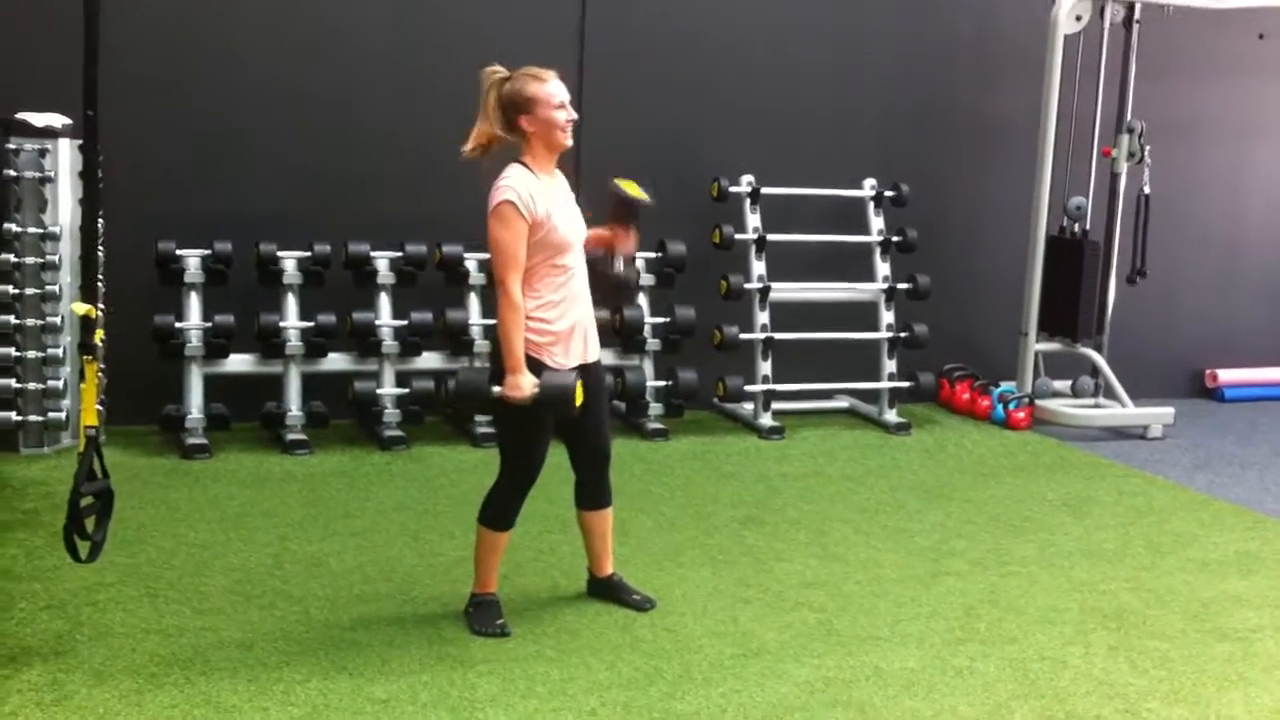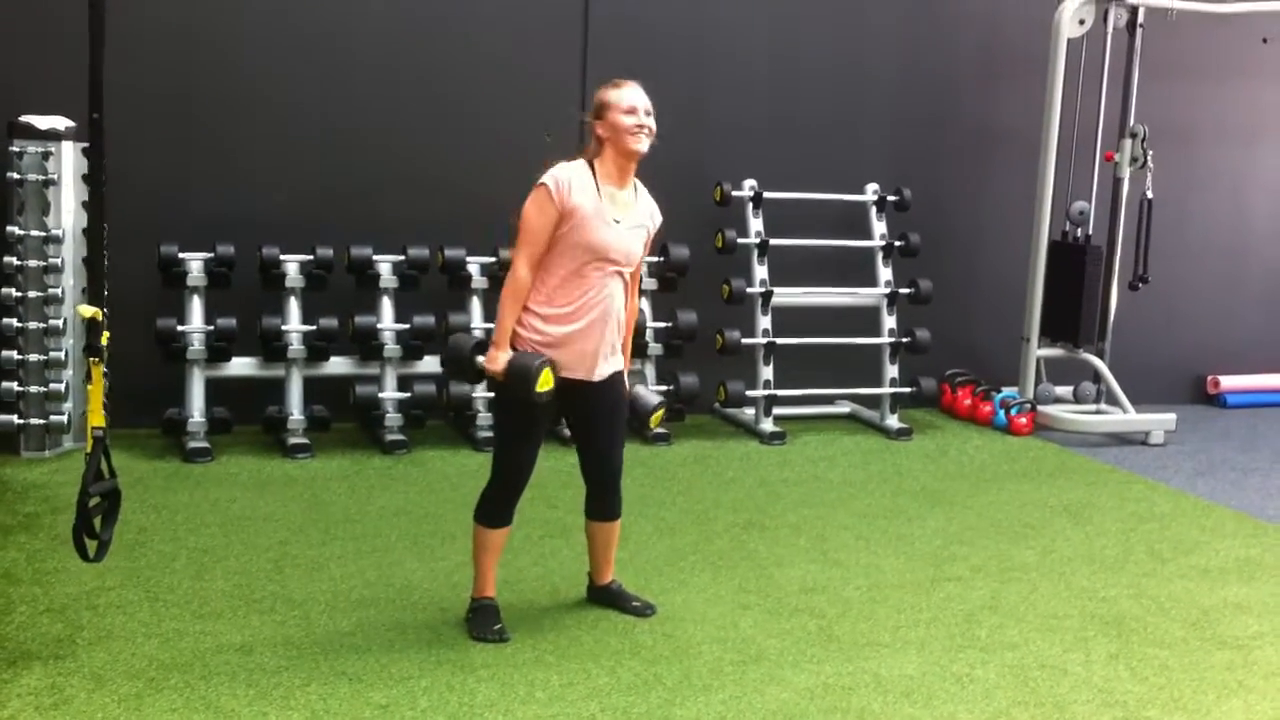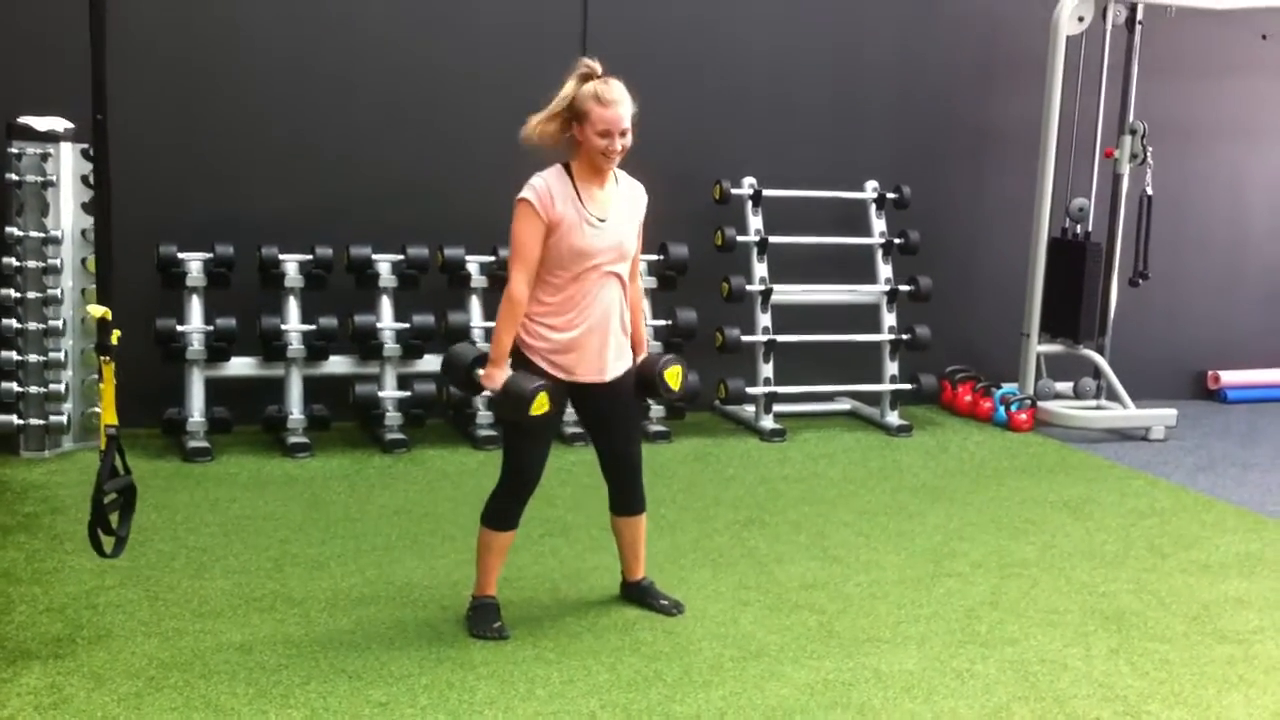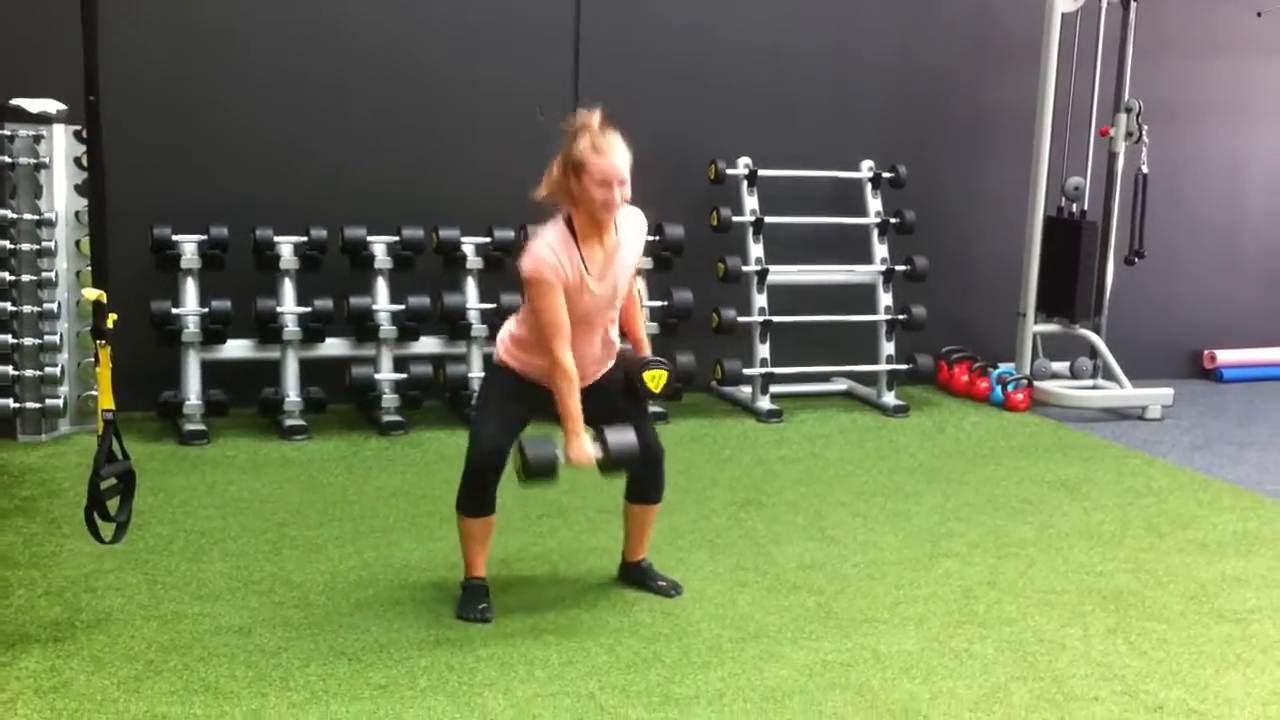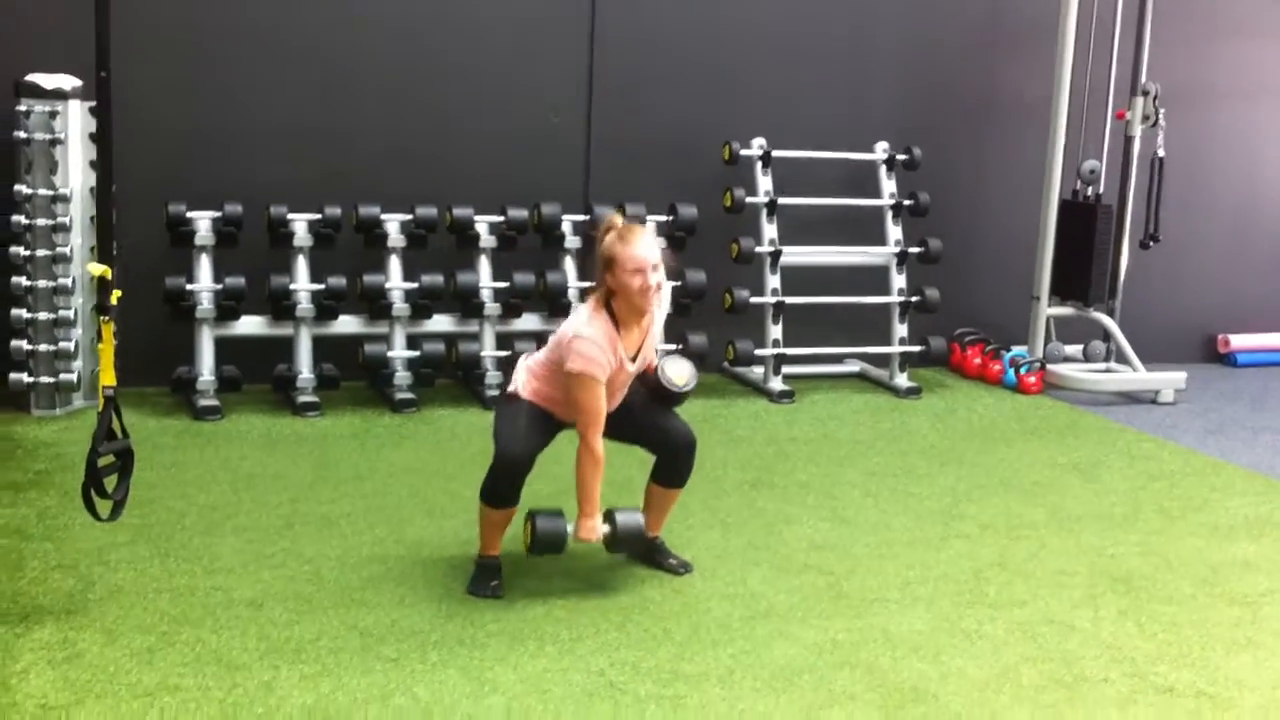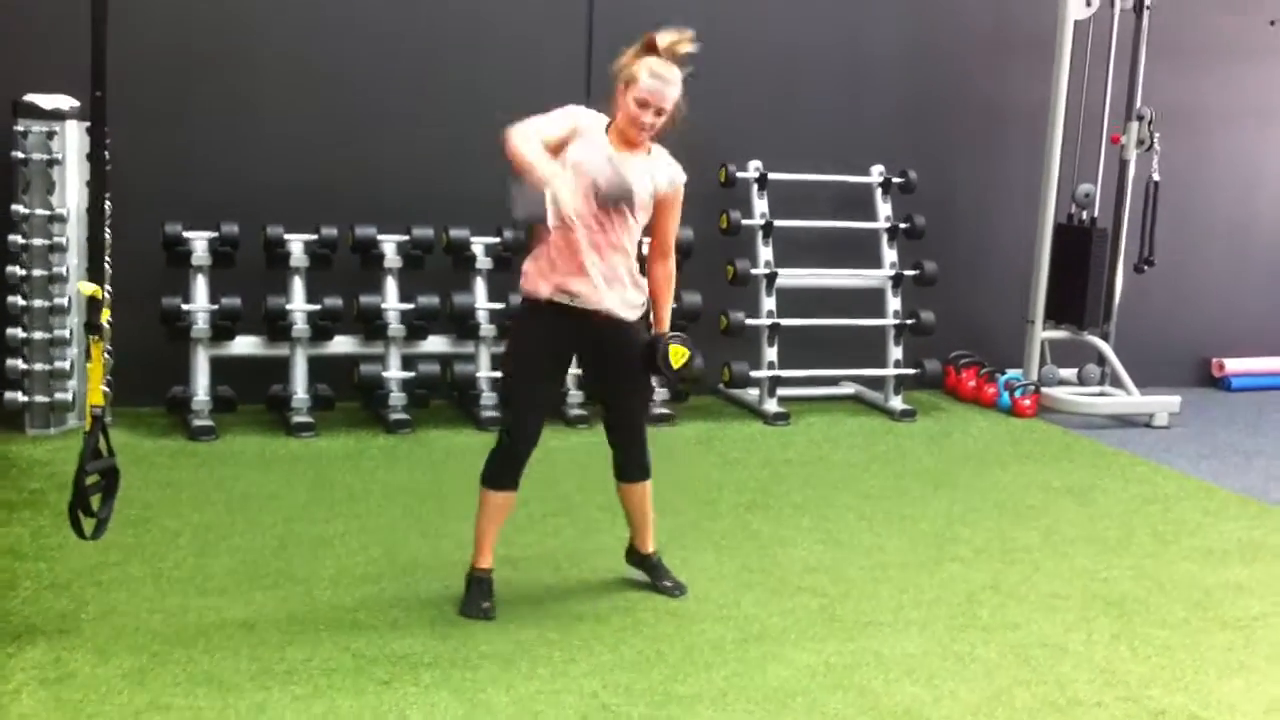
dt=0.5s
person 1, frame 1
left shoulder: (557, 178)
right shoulder: (514, 190)
right elbow: (509, 286)
left wrist: (608, 238)
right wrist: (515, 370)
left hip: (580, 352)
right hip: (535, 359)
left knee: (595, 464)
right knee: (518, 477)
left ankle: (603, 575)
right ankle: (483, 595)
person 1, frame 2
left shoulder: (647, 208)
right shoulder: (562, 183)
right elbow: (522, 269)
left wrist: (626, 365)
right wrist: (500, 346)
left hip: (601, 366)
right hip: (537, 358)
left knee: (607, 478)
right knee: (509, 478)
left ankle: (602, 582)
right ankle: (482, 600)
person 1, frame 3
left shoulder: (633, 194)
right shoulder: (543, 193)
right elbow: (519, 286)
left wrist: (644, 349)
right wrist: (497, 361)
left hip: (611, 365)
right hip: (543, 364)
left knee: (627, 472)
right knee: (518, 481)
left ankle: (636, 581)
right ankle: (483, 599)
person 1, frame 4
left shoulder: (633, 223)
right shoulder: (547, 252)
right elbow: (557, 352)
left wrist: (643, 354)
right wrist: (574, 434)
left hip: (598, 366)
right hip: (524, 371)
left knee: (649, 453)
right knee: (485, 458)
left ankle: (634, 563)
right ankle: (475, 580)
person 1, frame 5
left shoulder: (658, 298)
right shoulder: (589, 336)
right elbow: (591, 438)
left wrist: (656, 374)
right wrist: (588, 515)
left hip: (609, 394)
right hip: (537, 399)
left knee: (680, 442)
right knee: (512, 460)
left ankle: (648, 541)
right ankle: (488, 560)
person 1, frame 6
left shoulder: (667, 171)
right shoulder: (580, 124)
left elbow: (663, 257)
right elbow: (518, 138)
left wrist: (663, 329)
right wrist: (552, 177)
left hip: (620, 316)
right hip: (549, 305)
left knee: (630, 438)
right knee: (518, 437)
left ankle: (644, 552)
right ankle: (480, 573)
